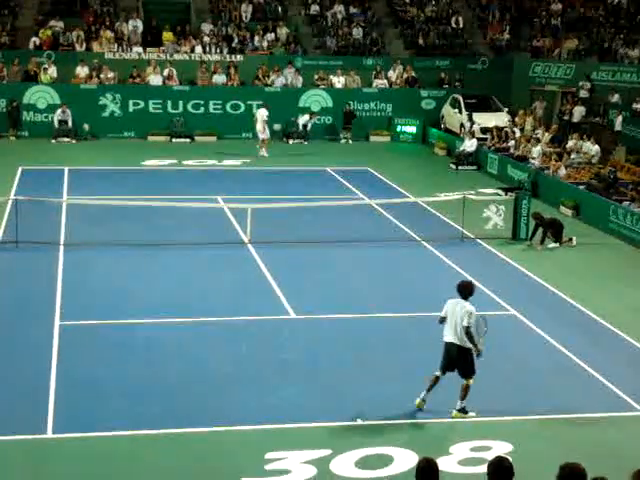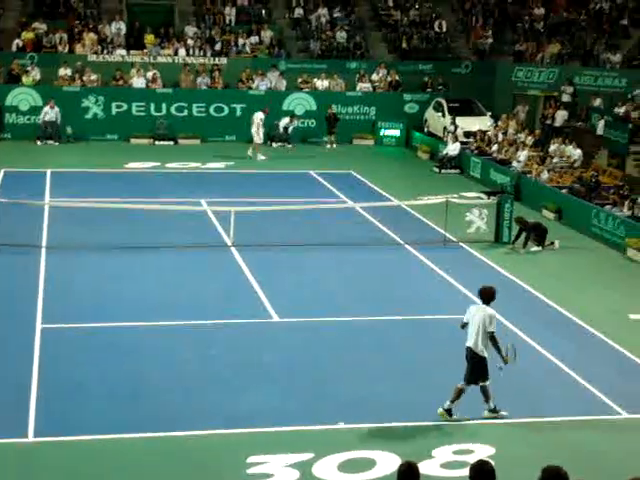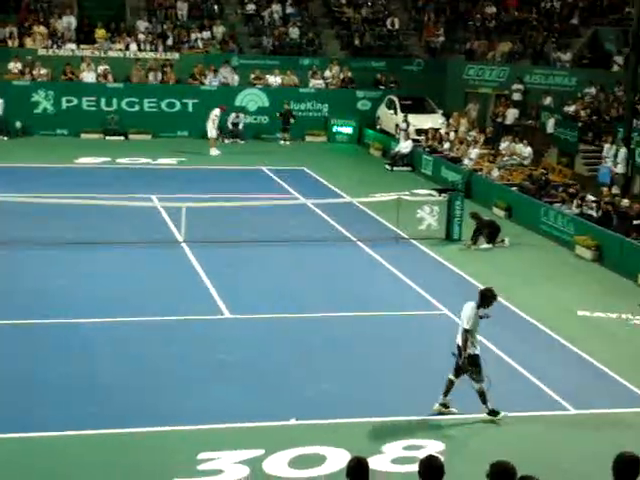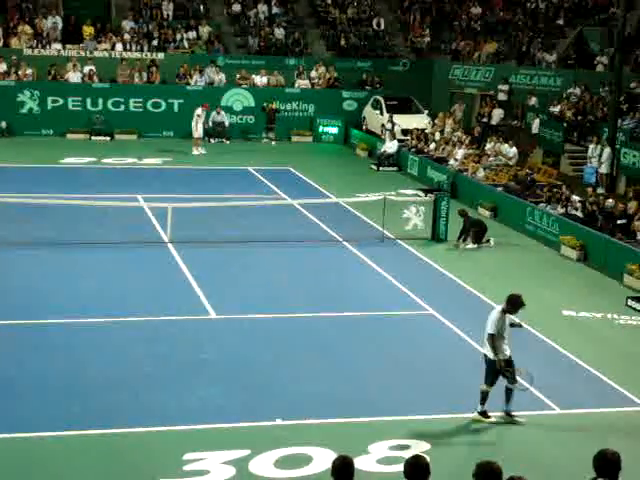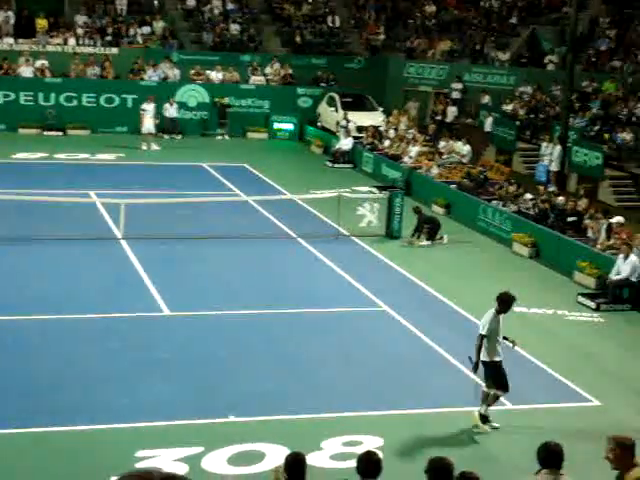
dt=0.5s
person 1, frame 1
left shoulder: (450, 303)
right shoulder: (469, 309)
left elbow: (441, 320)
right elbow: (467, 331)
right wrist: (476, 347)
left hip: (448, 343)
right hip: (462, 346)
left knee: (441, 372)
right knee: (468, 378)
left ankle: (422, 398)
right ankle: (459, 409)
person 1, frame 2
left shoulder: (472, 308)
right shoulder: (490, 313)
left elbow: (463, 325)
right elbow: (492, 337)
right wrist: (502, 355)
left hip: (470, 347)
right hip: (478, 351)
left knee: (484, 379)
right knee: (466, 382)
left ankle: (491, 409)
right ankle: (446, 408)
person 1, frame 3
left shoulder: (470, 305)
right shoulder: (472, 314)
right elbow: (465, 335)
left wrist: (480, 317)
right wrist: (465, 355)
left hip: (462, 346)
right hip: (469, 350)
left knee: (455, 375)
right knee: (478, 380)
left ankle: (442, 404)
right ankle: (489, 411)
person 1, frame 4
left shoulder: (503, 311)
right shoulder: (497, 317)
right elbow: (490, 338)
left wrist: (513, 324)
right wrist: (497, 358)
left hip: (505, 353)
right hip: (494, 356)
left knee: (512, 381)
right knee: (489, 383)
left ankle: (507, 412)
right ankle: (481, 411)
person 1, frame 5
left shoulder: (497, 315)
right shoulder: (490, 318)
right elbow: (480, 339)
left wrist: (507, 339)
right wrist: (476, 360)
left hip: (493, 357)
right hip: (490, 359)
left knee: (490, 387)
right knee: (502, 389)
left ankle: (484, 417)
right ankle: (482, 414)
